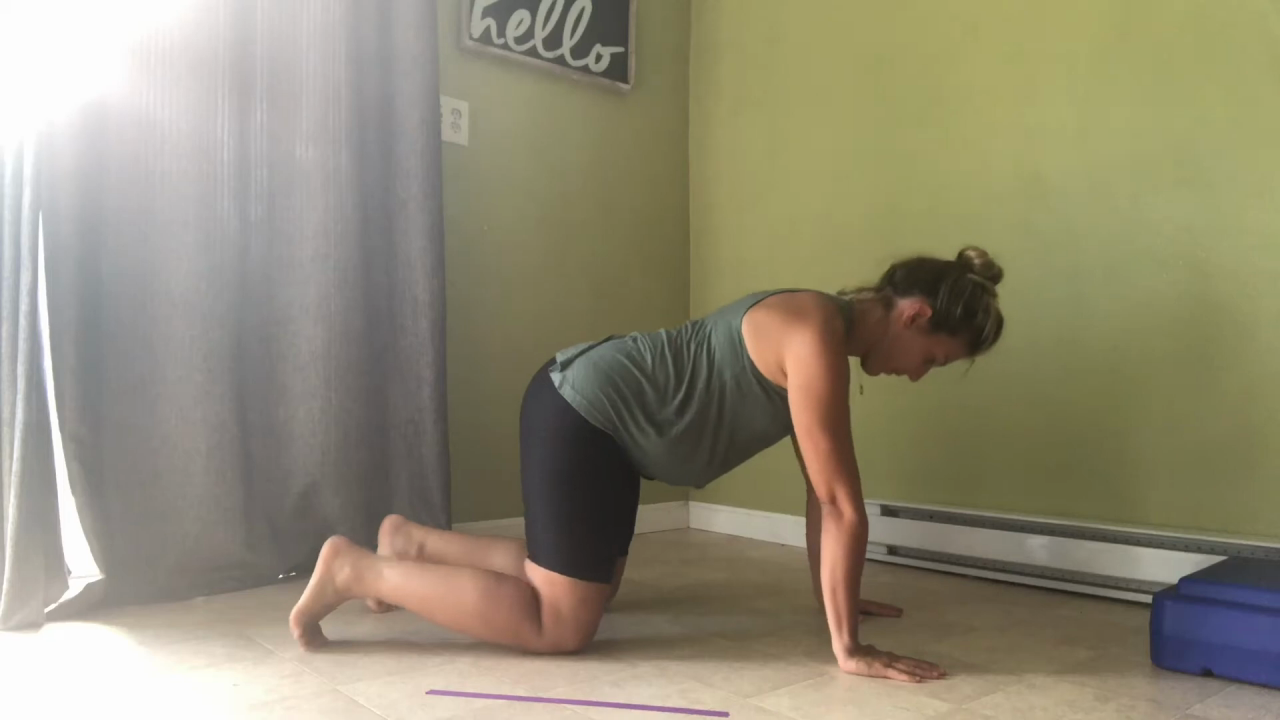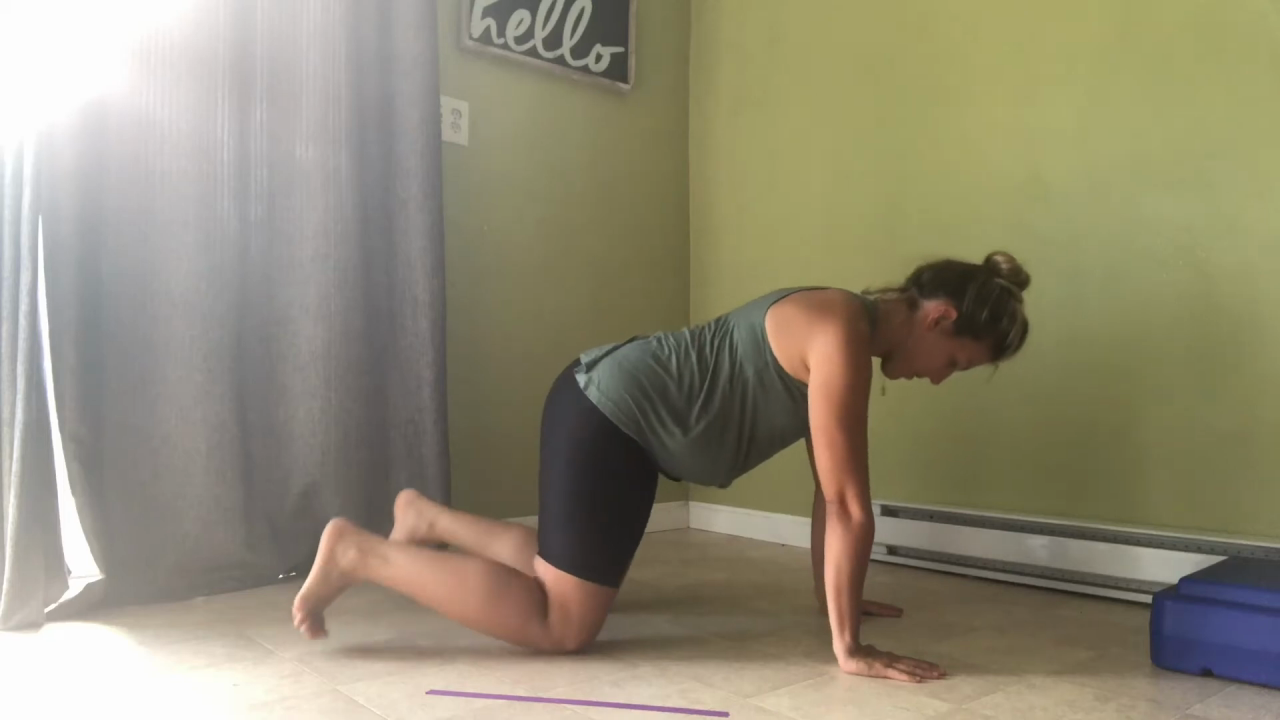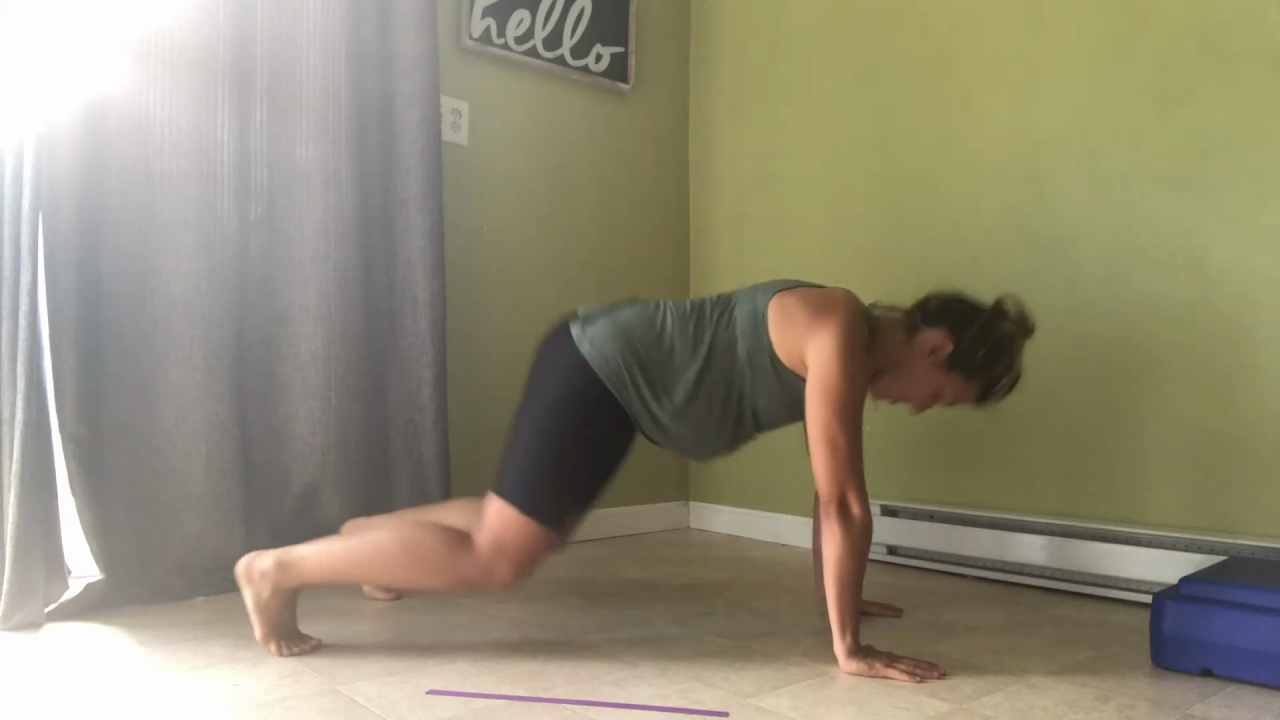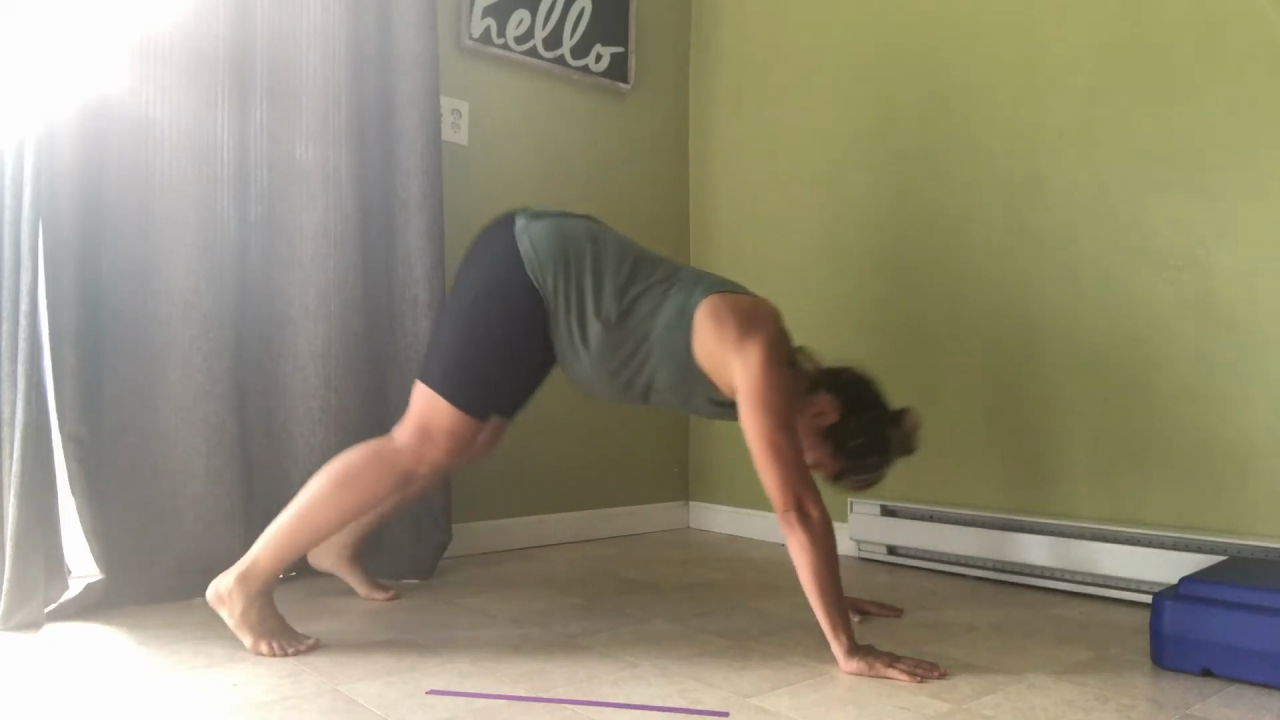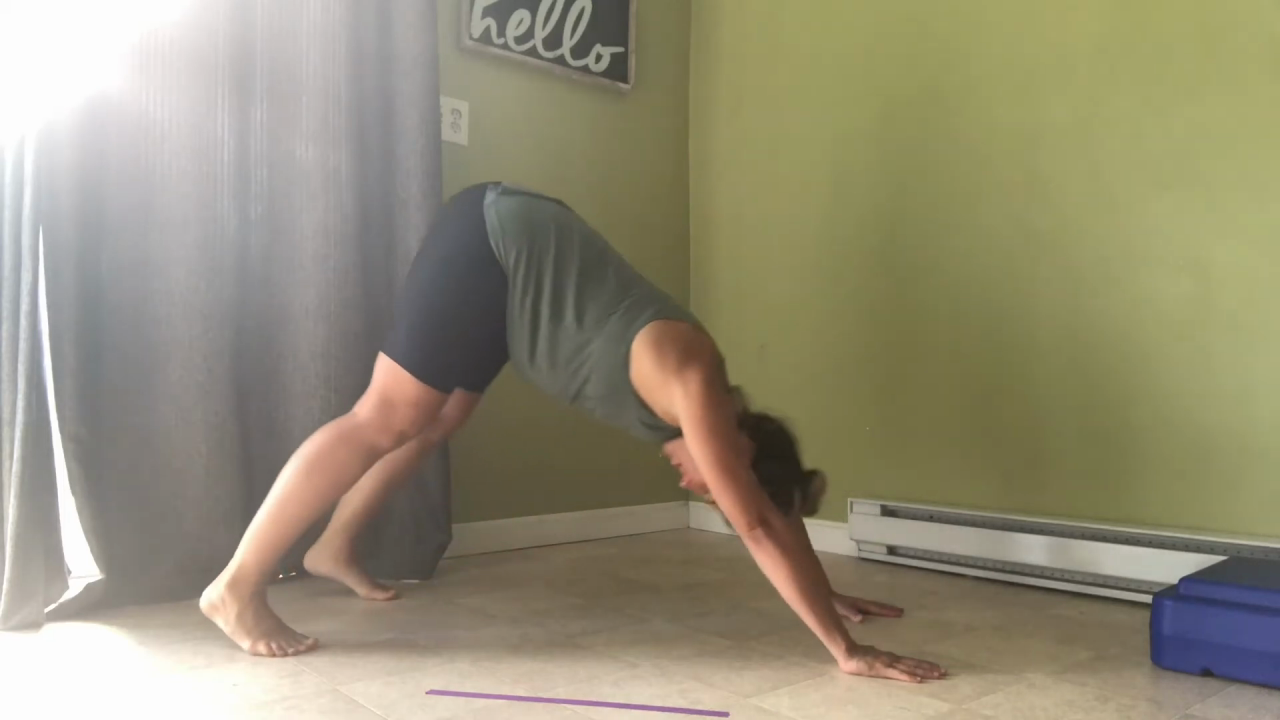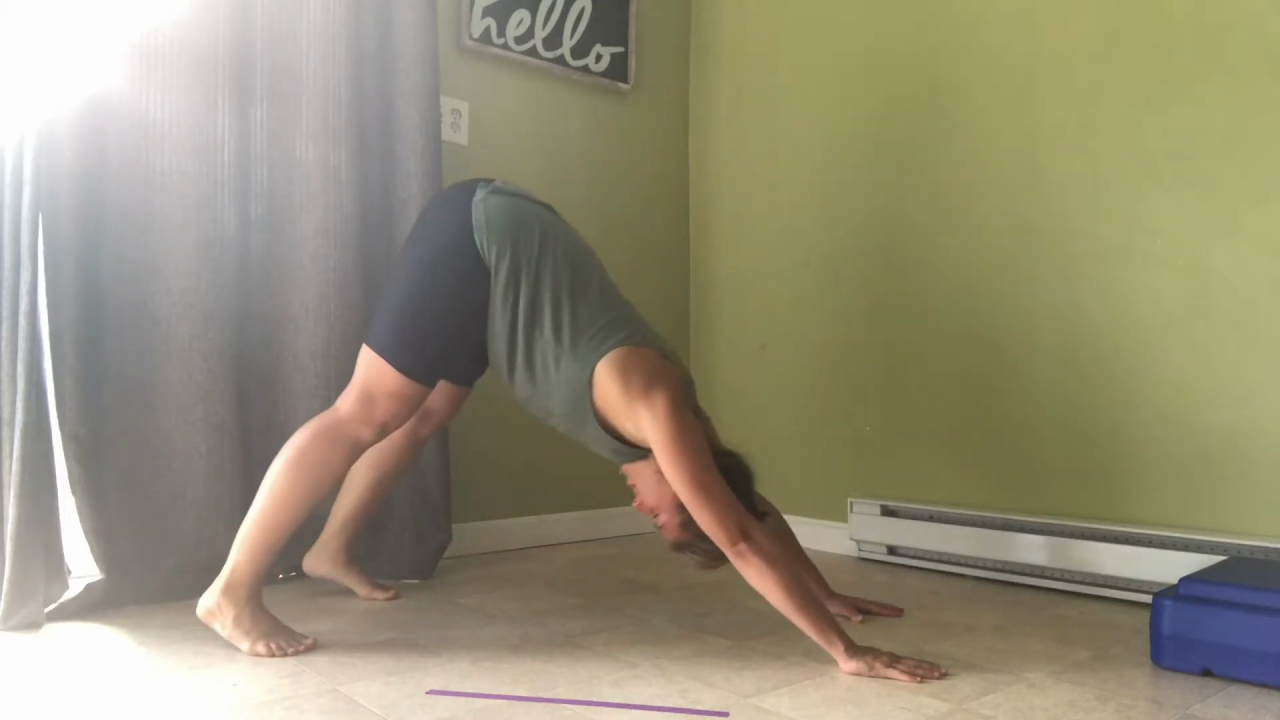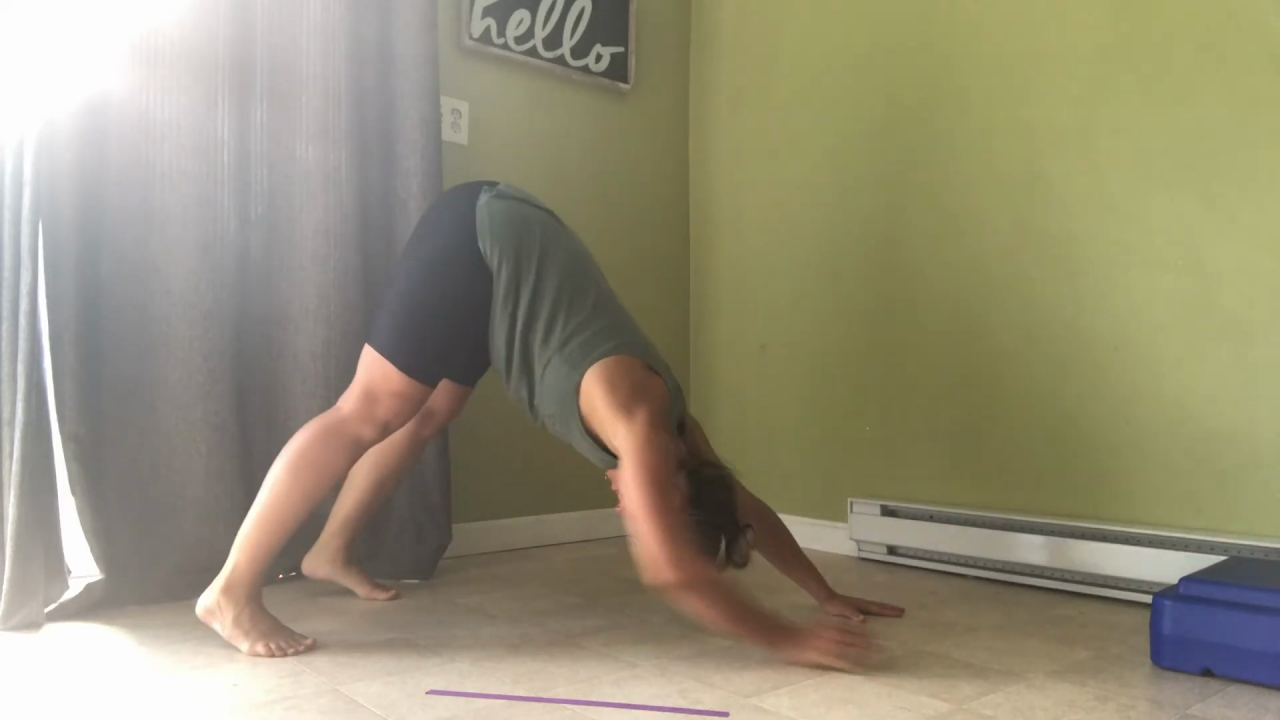
dt=0.4s
person 1, frame 1
left shoulder: (823, 329)
right shoulder: (818, 335)
left elbow: (820, 491)
right elbow: (841, 504)
left wrist: (833, 593)
right wrist: (848, 646)
left hip: (597, 417)
right hip: (580, 412)
left knee: (584, 579)
right knee: (560, 625)
left ankle: (412, 541)
right ankle: (356, 569)
person 1, frame 2
left shoulder: (841, 331)
right shoulder: (843, 332)
left elbow: (828, 493)
right elbow: (846, 503)
left wrist: (841, 598)
right wrist: (848, 646)
left hip: (615, 414)
right hip: (608, 414)
left knee: (570, 574)
right knee: (561, 626)
left ankle: (428, 518)
right ankle: (359, 554)
person 1, frame 3
left shoulder: (843, 341)
right shoulder: (842, 332)
left elbow: (829, 496)
right elbow: (843, 503)
left wrist: (838, 596)
right wrist: (846, 645)
left hip: (606, 373)
right hip: (598, 369)
left knee: (530, 528)
right knee: (496, 557)
left ankle: (366, 534)
right ankle: (279, 568)
person 1, frame 4
left shoulder: (773, 375)
right shoulder: (759, 357)
left elbow: (799, 504)
right elbow: (796, 509)
left wrist: (835, 595)
right wrist: (847, 648)
left hip: (549, 273)
right hip: (530, 268)
left knee: (466, 442)
right knee: (421, 446)
left ankle: (339, 545)
right ankle: (245, 582)
person 1, frame 5
left shoulder: (702, 402)
right shoulder: (692, 384)
left elbow: (771, 512)
right elbow: (757, 526)
left wrist: (829, 598)
right wrist: (844, 649)
left hip: (510, 249)
right hip: (490, 241)
left knee: (436, 420)
right knee: (384, 421)
left ankle: (334, 549)
right ankle: (236, 588)
person 1, frame 6
left shoulder: (670, 416)
right shoulder: (654, 408)
left elbow: (754, 518)
right elbow: (741, 539)
left wrist: (827, 597)
right wrist: (843, 650)
left hip: (496, 245)
right hip: (476, 237)
left knee: (425, 414)
right knee: (365, 415)
left ankle: (332, 550)
right ankle: (232, 592)
person 1, frame 7
left shoulder: (670, 428)
right shoulder: (642, 422)
left elbow: (746, 506)
right elbow: (672, 569)
left wrist: (829, 597)
right wrist: (788, 637)
left hip: (495, 245)
right hip: (478, 240)
left knee: (429, 415)
right knee: (366, 415)
left ankle: (331, 552)
right ankle: (232, 592)
